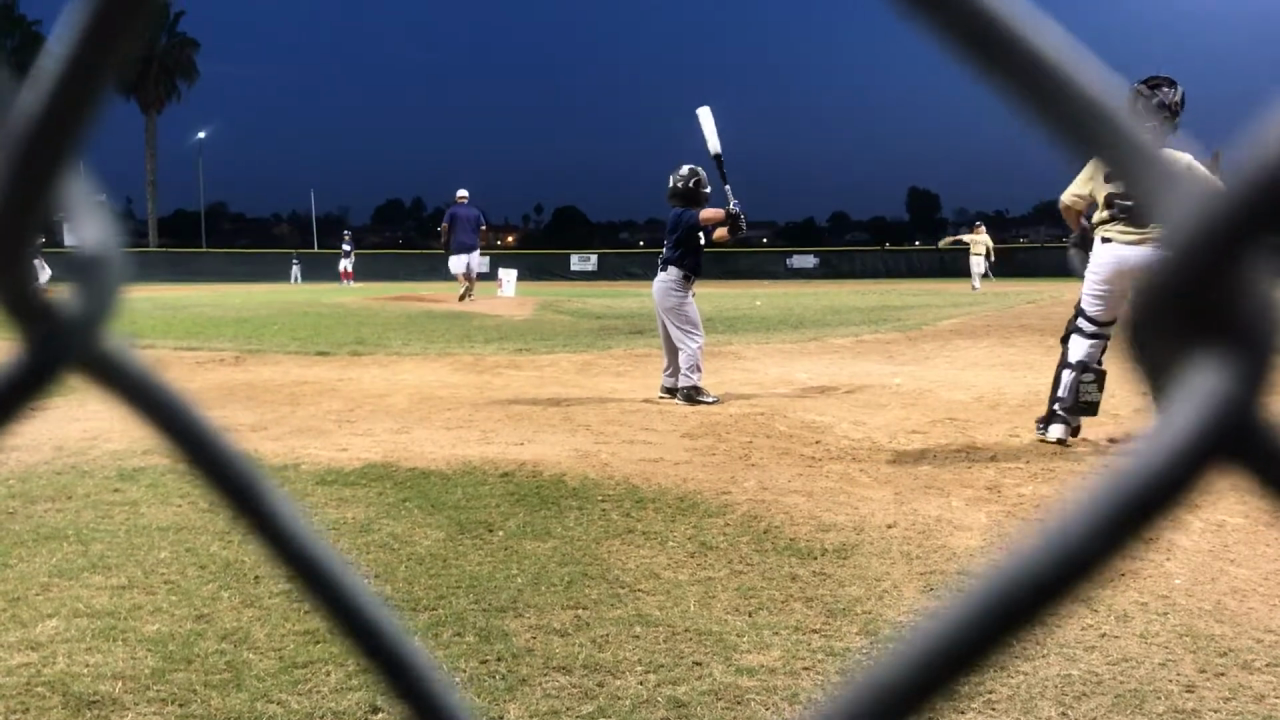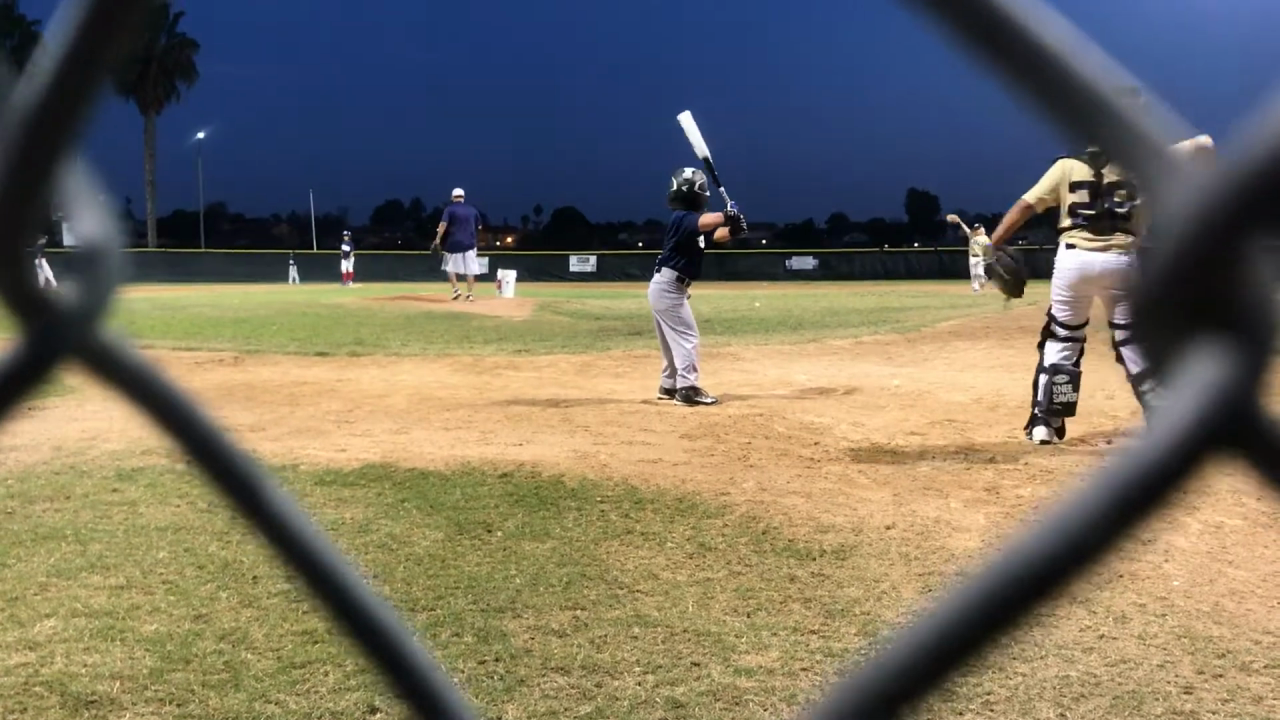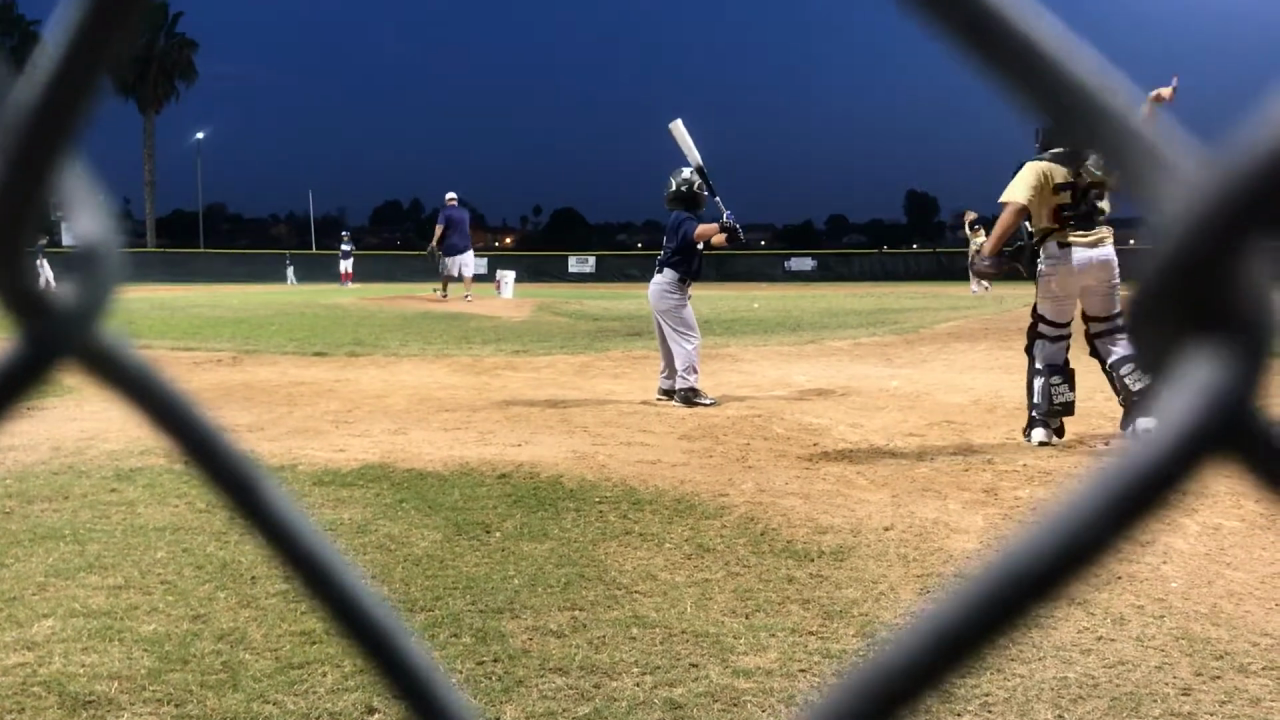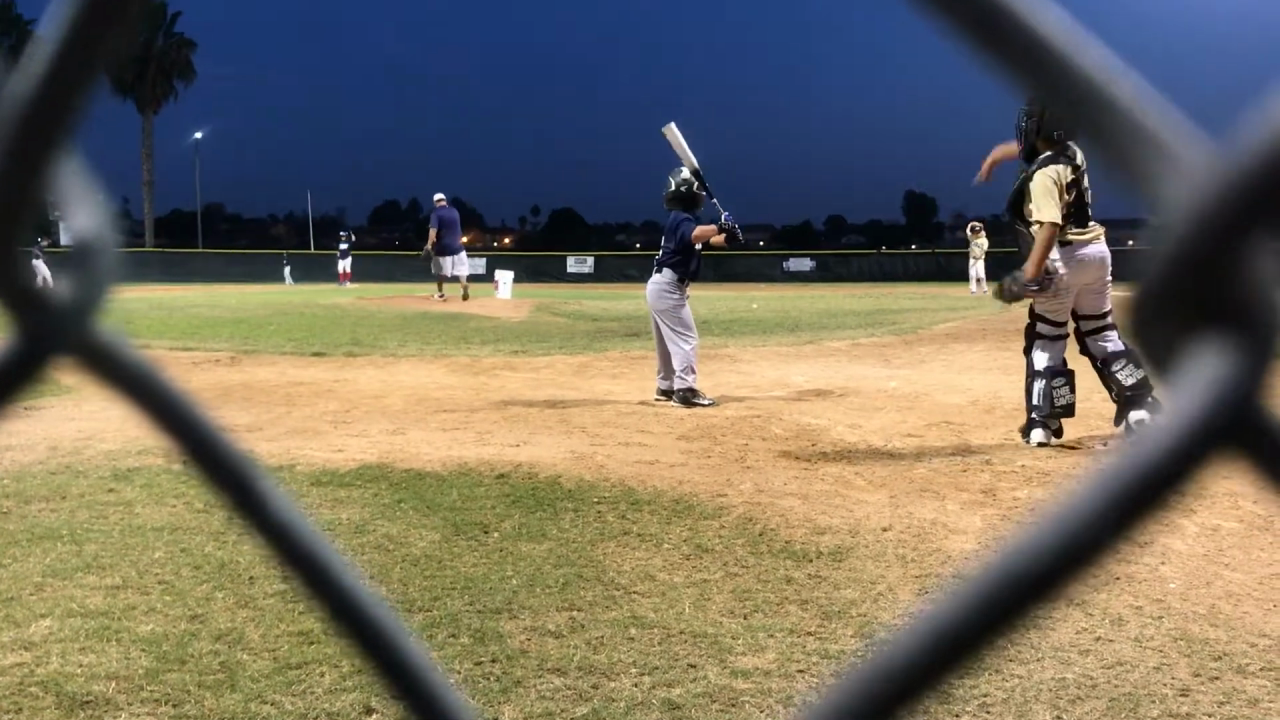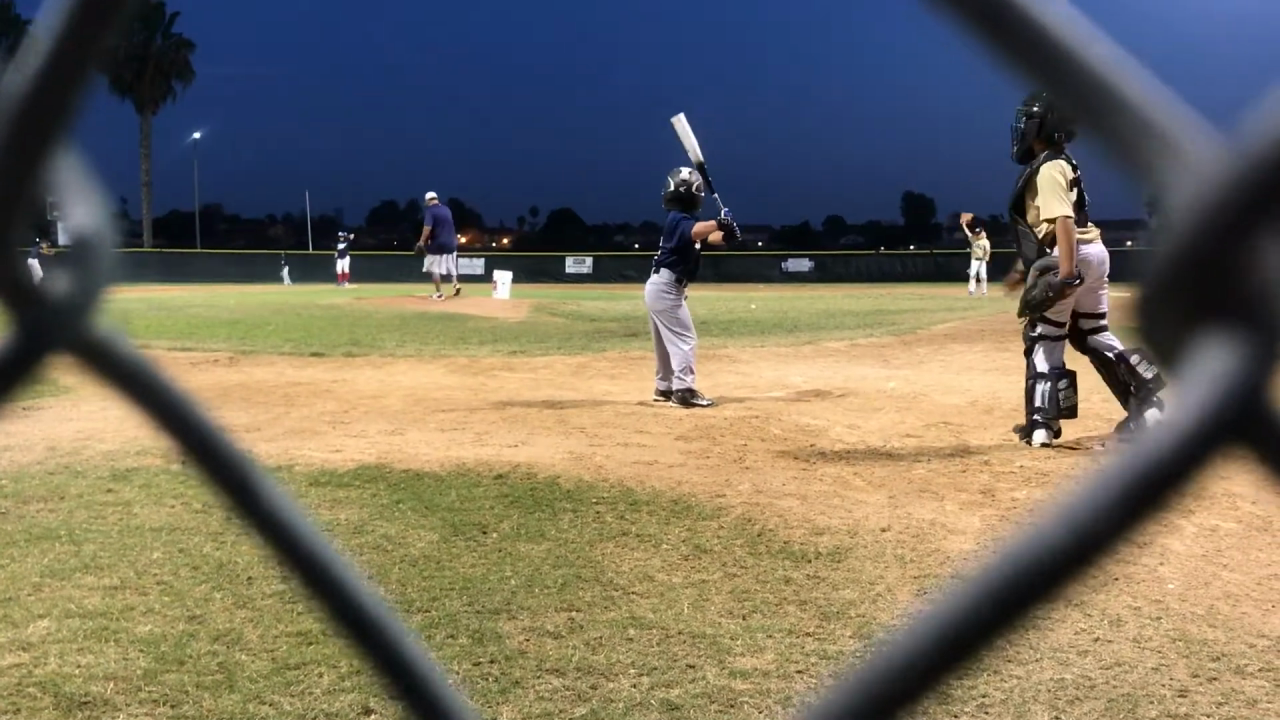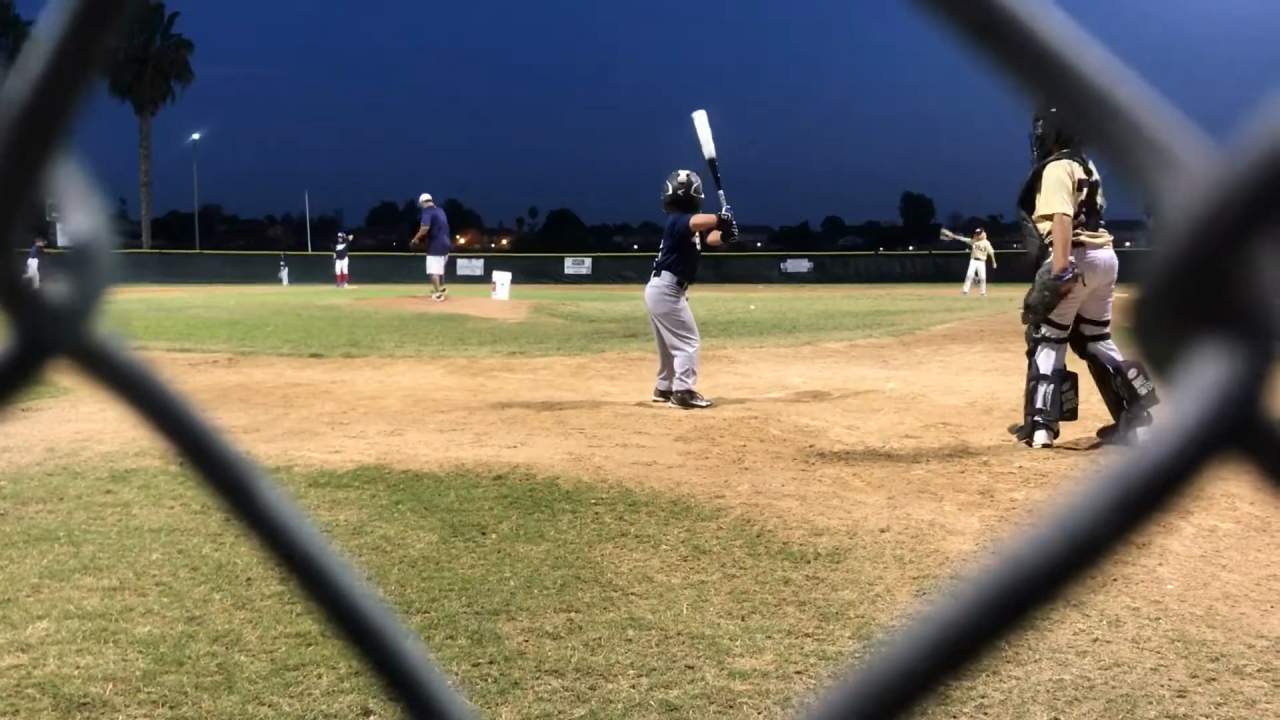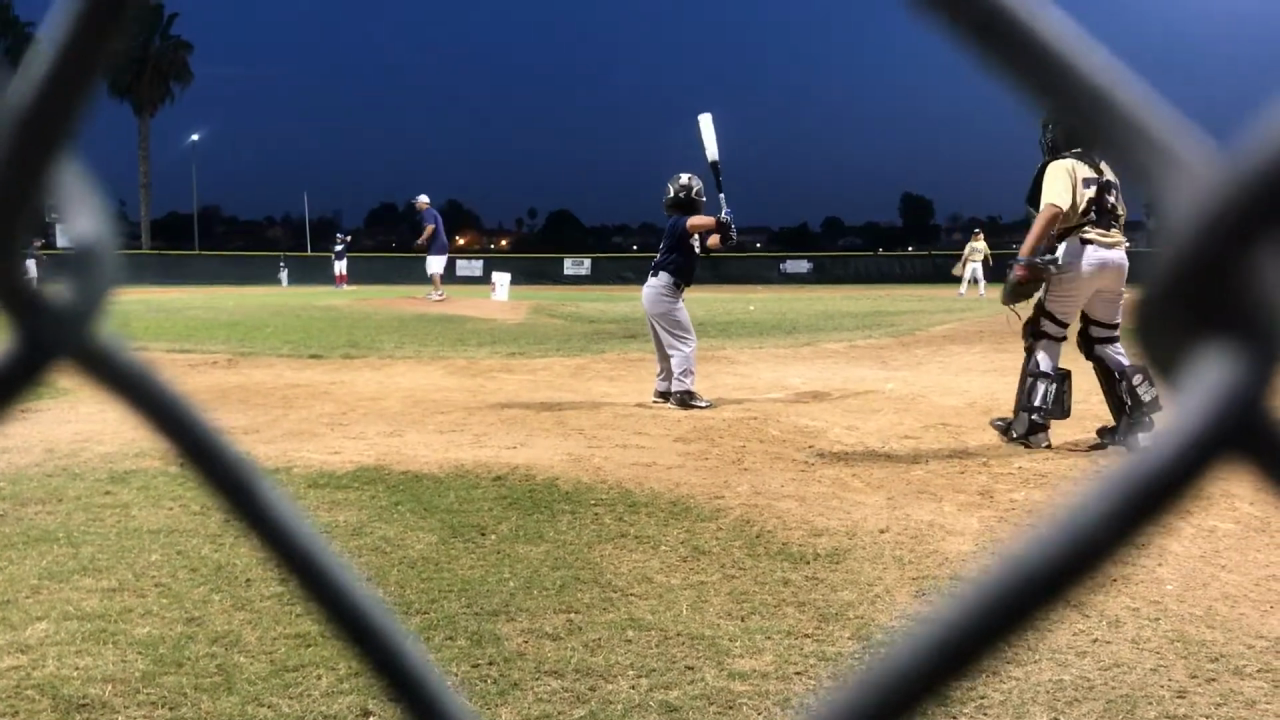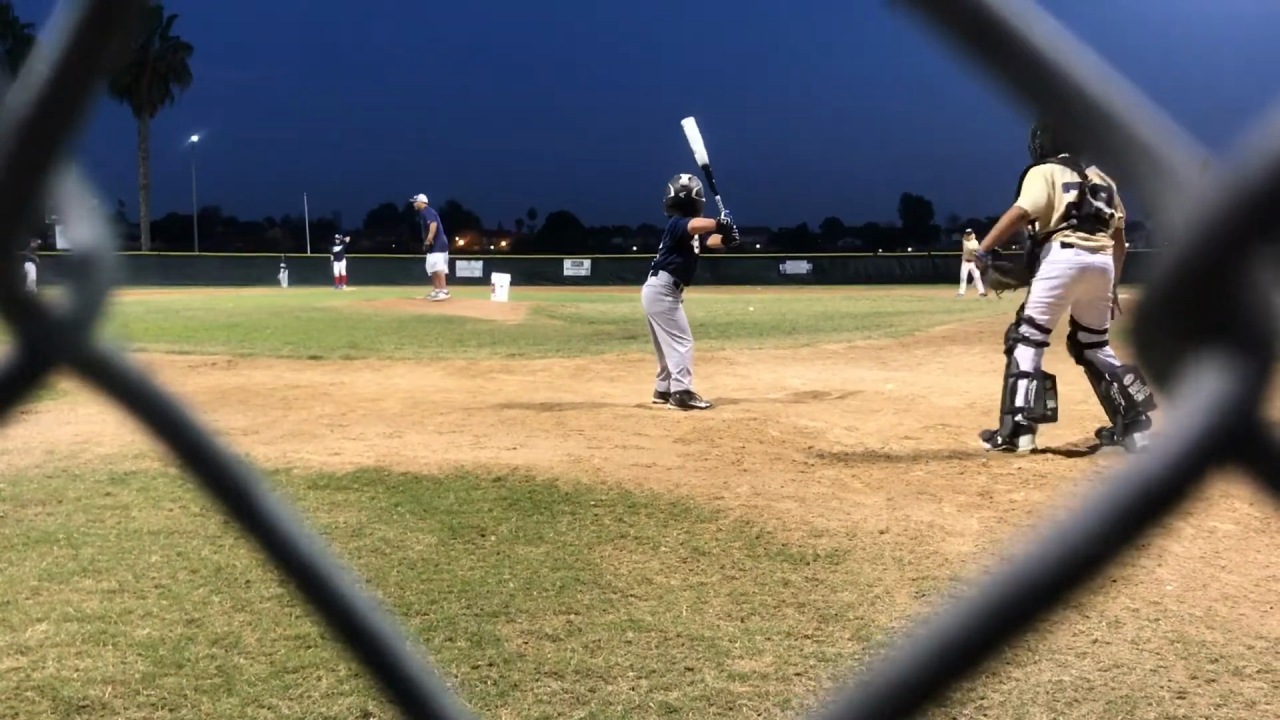
dt=0.2s
person 1, frame 1
left shoulder: (1105, 158)
right shoulder: (1181, 162)
left elbow: (1069, 204)
left wrist: (1081, 233)
left hip: (1110, 253)
right hip: (1158, 255)
left knee: (1086, 335)
left ankle: (1059, 419)
person 1, frame 2
left shoulder: (1067, 167)
left elbow: (1026, 205)
right elbow: (1203, 145)
left wrist: (995, 243)
right wrist: (1200, 141)
left hip: (1074, 262)
right hip: (1120, 263)
left knee: (1061, 342)
right knee: (1134, 344)
left ankle: (1045, 423)
person 1, frame 3
left shoulder: (1039, 168)
right shoulder: (1100, 157)
left elbow: (1014, 209)
left wrist: (987, 252)
right wrist: (1154, 99)
left hip: (1061, 257)
right hip: (1102, 254)
left knee: (1048, 339)
right knee: (1111, 336)
left ankle: (1043, 422)
right ankle: (1143, 411)
person 1, frame 4
left shoulder: (1044, 174)
right shoulder: (1072, 153)
left elbow: (1049, 226)
right elbow: (1022, 146)
left wrist: (1029, 274)
right wrist: (997, 157)
left hip: (1063, 258)
right hip: (1096, 250)
left knee: (1046, 340)
right knee: (1101, 333)
left ankle: (1042, 423)
right ankle: (1139, 405)
person 1, frame 5
left shoulder: (1048, 169)
right shoulder: (1061, 162)
left elbow: (1062, 222)
right elbow: (1041, 218)
left wrist: (1067, 273)
right wrist: (1023, 267)
left hip: (1067, 259)
right hip: (1094, 252)
left knee: (1044, 339)
right knee: (1095, 335)
left ankle: (1043, 423)
right ankle: (1144, 406)
person 1, frame 6
left shoulder: (1055, 168)
right shoulder: (1085, 166)
left elbow: (1062, 220)
left wrist: (1060, 269)
left hip: (1076, 258)
right hip: (1104, 255)
left knee: (1046, 340)
right knee: (1096, 341)
left ankle: (1041, 425)
right ankle: (1132, 420)
person 1, frame 7
left shoulder: (1061, 167)
right shoulder: (1105, 170)
left elbow: (1050, 212)
left wrist: (1023, 259)
left hip: (1080, 255)
right hip: (1116, 256)
left knee: (1045, 336)
right knee: (1105, 342)
left ankle: (1031, 426)
right ankle: (1135, 423)
person 1, frame 8
left shoulder: (1044, 172)
right shoulder: (1101, 178)
left elbow: (1021, 213)
right elbow: (1118, 236)
left wrist: (983, 250)
right wrist: (1112, 287)
left hip: (1063, 258)
right hip: (1102, 261)
left knee: (1026, 341)
right knee: (1095, 346)
left ankle: (1016, 430)
right ankle: (1134, 426)
person 2, frame 1
left shoulder: (687, 218)
right shoulder: (680, 215)
left elbow: (713, 234)
right elbow: (706, 216)
left wrist: (732, 229)
right wrist: (728, 213)
left hip: (669, 284)
right hip: (674, 284)
left knee: (675, 338)
right knee: (692, 337)
left ankle: (670, 385)
right ankle: (688, 389)
person 2, frame 2
left shoulder: (686, 219)
right shoulder: (682, 218)
left elbow: (714, 234)
right elbow: (705, 222)
left wrist: (733, 229)
right wrist: (726, 215)
left hip: (667, 287)
right hip: (668, 287)
left knee: (673, 339)
right knee: (687, 338)
left ankle: (669, 385)
right ankle: (687, 389)
person 2, frame 3
left shoulder: (683, 219)
right shoulder: (682, 219)
left elbow: (710, 240)
right elbow: (698, 233)
left wrist: (729, 236)
right wrist: (722, 225)
left hip: (665, 287)
right hip: (670, 287)
left knee: (672, 340)
right knee: (688, 338)
left ankle: (668, 386)
right ankle: (686, 390)
person 2, frame 4
left shoulder: (682, 219)
right shoulder: (681, 219)
left elbow: (707, 239)
right elbow: (696, 235)
left wrist: (728, 237)
right wrist: (720, 226)
left hip: (662, 286)
right hip: (668, 287)
left knee: (669, 340)
right knee: (685, 339)
left ankle: (666, 387)
right ankle: (684, 391)
person 2, frame 5
left shoulder: (680, 219)
right shoulder: (679, 219)
left elbow: (707, 237)
right elbow: (696, 232)
left wrist: (726, 235)
right wrist: (719, 222)
left hip: (661, 287)
right hip: (666, 288)
left knee: (667, 340)
right knee: (684, 339)
left ankle: (665, 388)
right ankle: (683, 391)
person 2, frame 6
left shoulder: (682, 221)
right shoulder: (678, 220)
left elbow: (707, 237)
right elbow: (697, 222)
left wrist: (724, 234)
right wrist: (720, 218)
left hip: (661, 289)
right hip: (667, 290)
left knee: (671, 342)
right knee: (688, 341)
left ankle: (664, 388)
right ankle: (683, 393)
person 2, frame 7
left shoulder: (692, 230)
right shoulder: (678, 223)
left elbow: (708, 241)
right elbow: (694, 223)
left wrist: (724, 238)
right wrist: (718, 221)
left hip: (659, 291)
right hip: (663, 291)
left knee: (668, 343)
right knee: (684, 342)
left ankle: (664, 389)
right ankle: (682, 393)
person 2, frame 8
left shoulder: (686, 227)
right shoulder: (677, 223)
left elbow: (709, 240)
right elbow: (695, 225)
left wrist: (726, 238)
right wrist: (719, 223)
left hip: (661, 291)
right hip: (661, 291)
left knee: (668, 342)
right knee: (680, 342)
left ankle: (664, 390)
right ankle: (680, 393)
